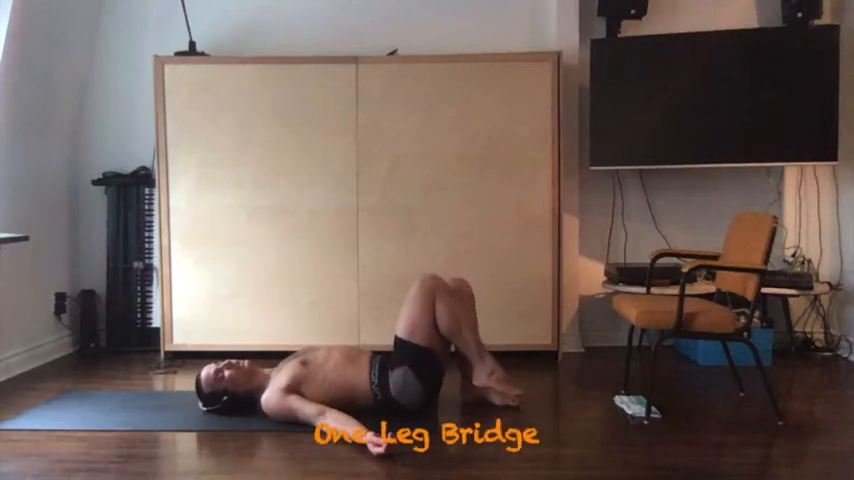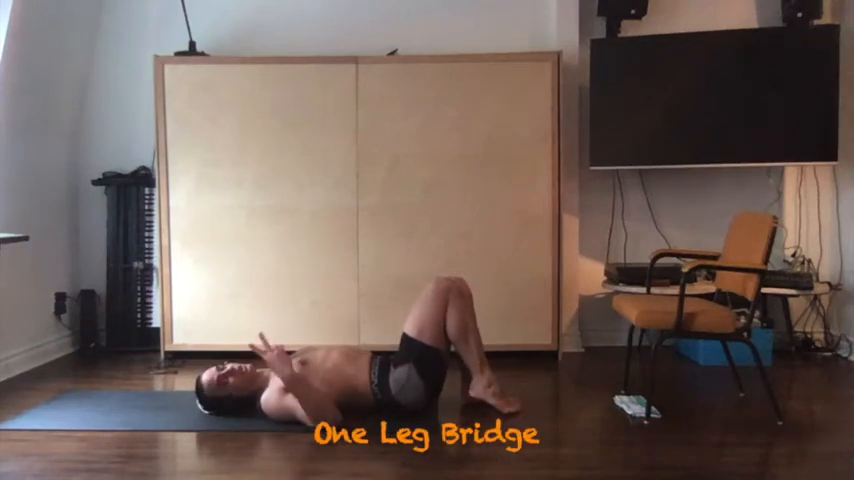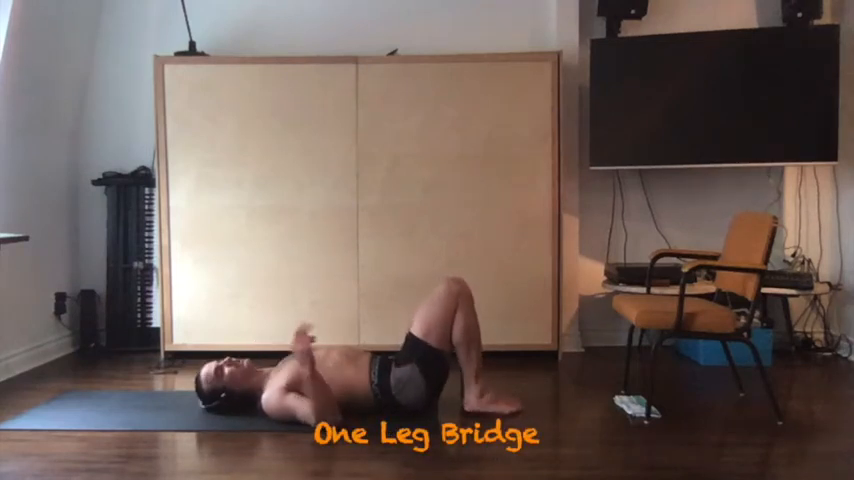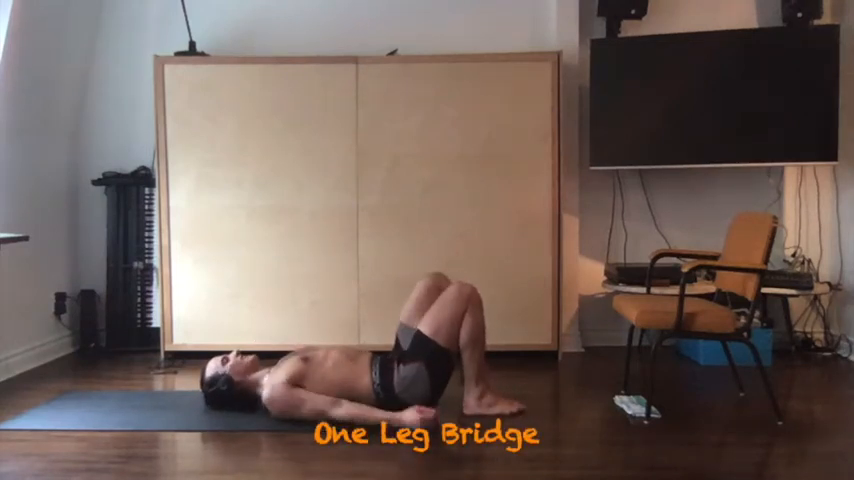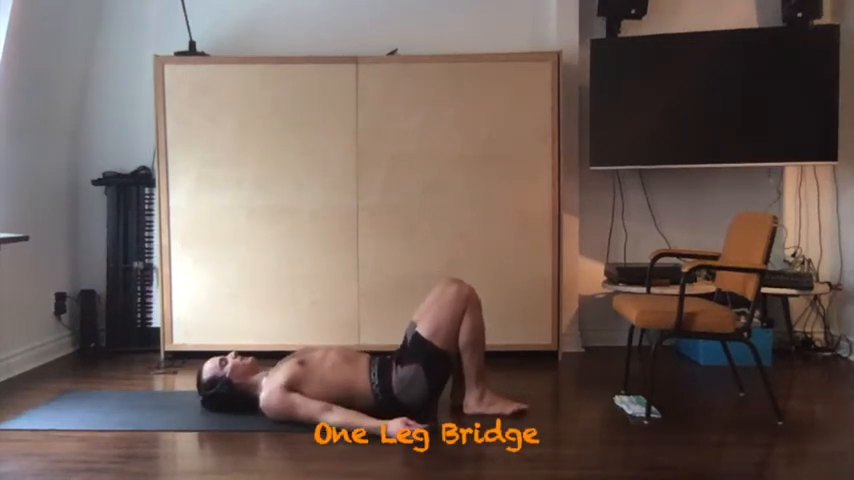
dt=1s
person 1, frame 1
left shoulder: (281, 372)
right shoulder: (273, 399)
right elbow: (321, 415)
right wrist: (366, 436)
left hip: (391, 369)
right hip: (403, 385)
left knee: (457, 286)
right knee: (428, 284)
left ankle: (474, 385)
right ankle: (485, 369)
person 1, frame 2
left shoulder: (276, 376)
right shoulder: (272, 399)
right elbow: (329, 419)
right wrist: (290, 380)
left hip: (394, 370)
right hip: (405, 384)
left knee: (455, 287)
right knee: (444, 289)
left ankle: (472, 386)
right ankle: (483, 382)
person 1, frame 3
left shoulder: (278, 374)
right shoulder: (272, 399)
right elbow: (328, 419)
right wrist: (311, 370)
left hip: (393, 368)
right hip: (403, 386)
left knee: (453, 288)
right knee: (454, 292)
left ankle: (472, 390)
right ankle: (476, 394)
person 1, frame 4
left shoulder: (277, 374)
right shoulder: (275, 395)
right elbow: (336, 409)
right wrist: (398, 418)
left hip: (393, 364)
right hip: (404, 383)
left knee: (435, 282)
right knee: (465, 294)
left ankle: (475, 379)
right ankle: (477, 397)
person 1, frame 5
left shoulder: (274, 378)
right shoulder: (272, 398)
right elbow: (326, 413)
right wrist: (386, 426)
left hip: (393, 366)
right hip: (403, 386)
left knee: (451, 287)
right knee: (463, 295)
left ankle: (461, 392)
right ankle: (478, 397)
